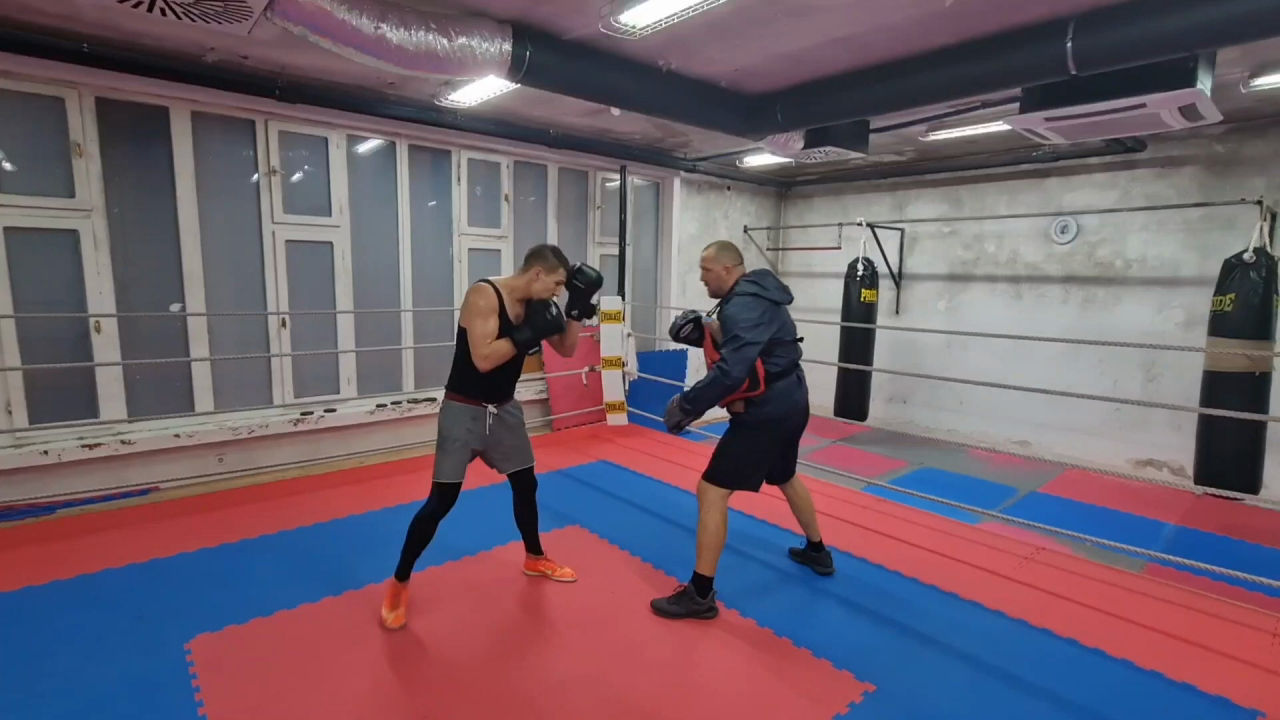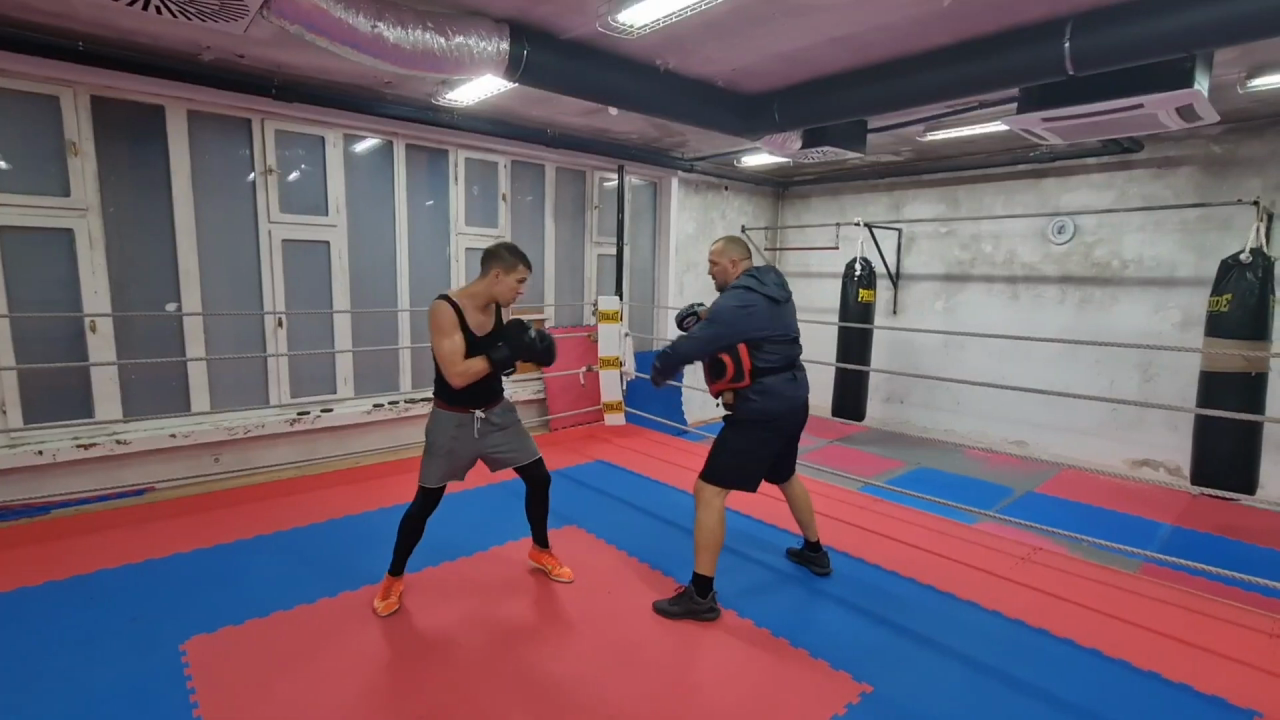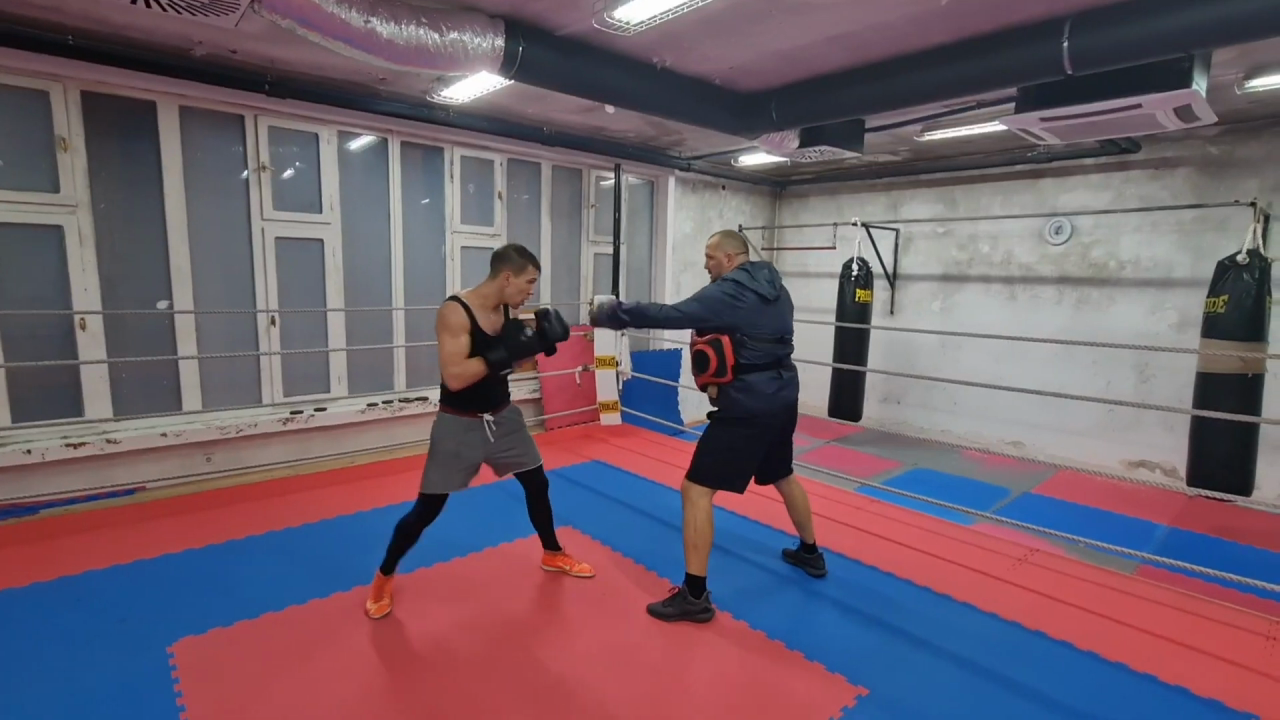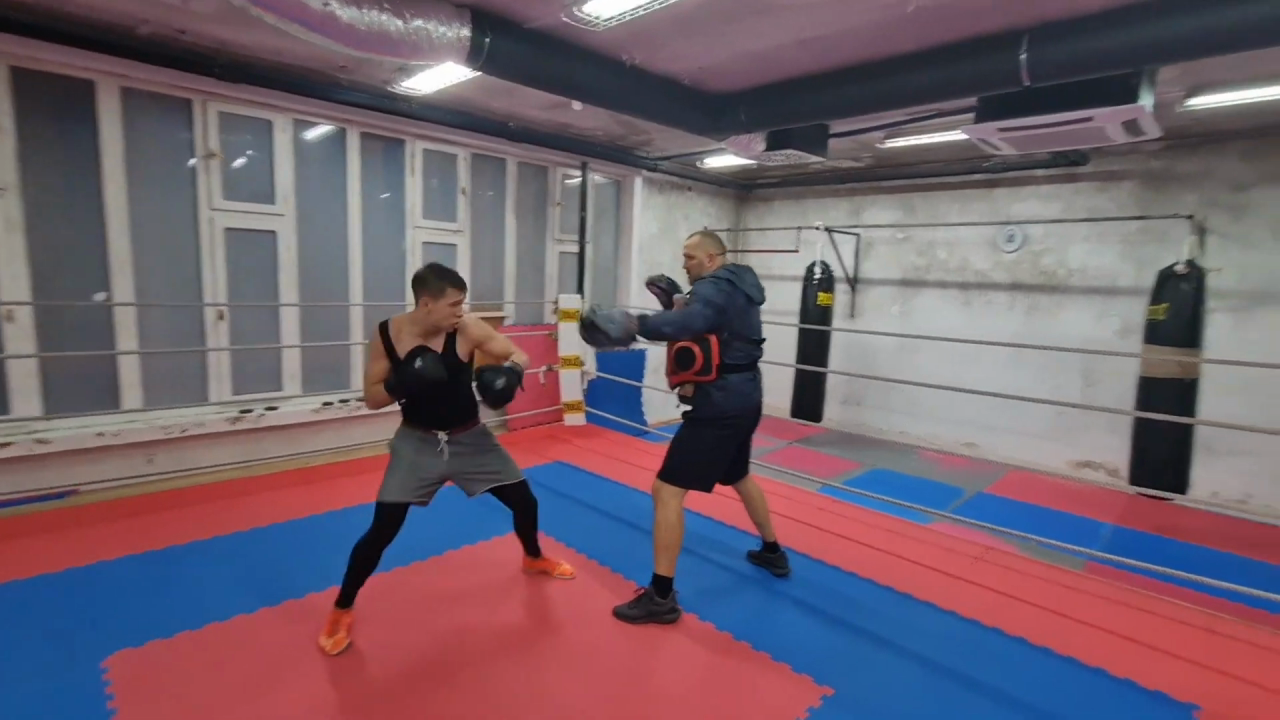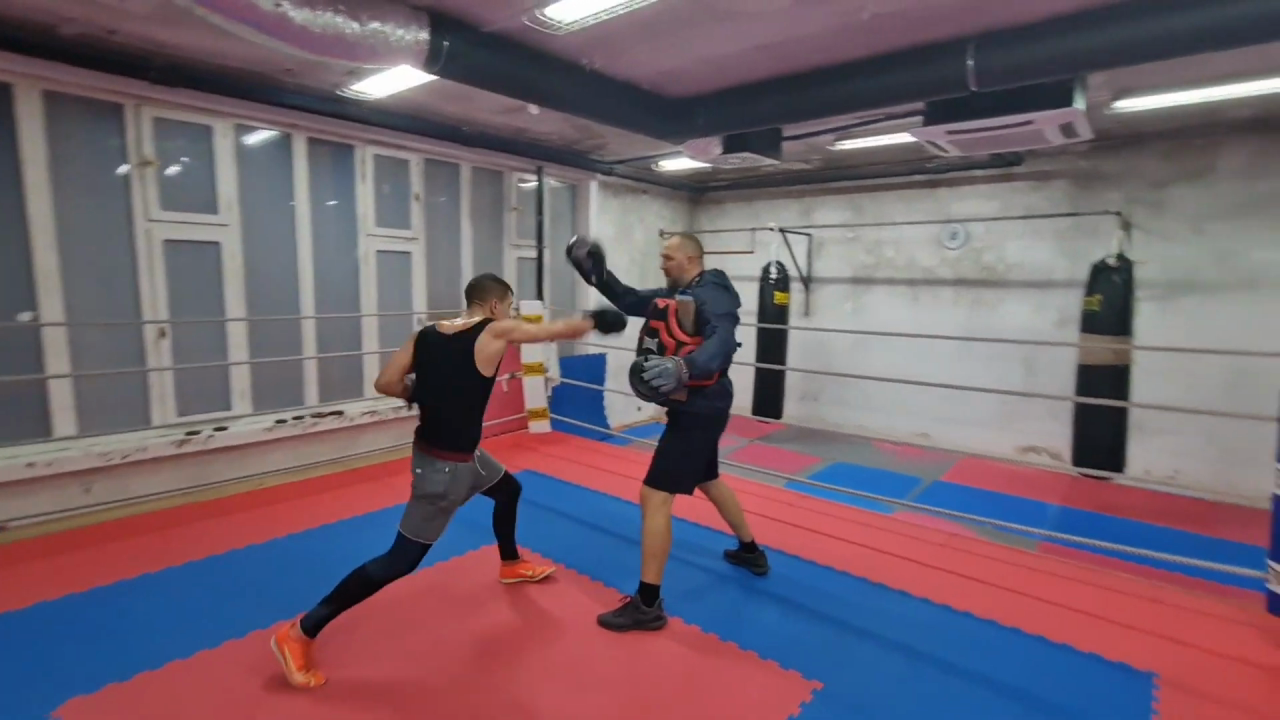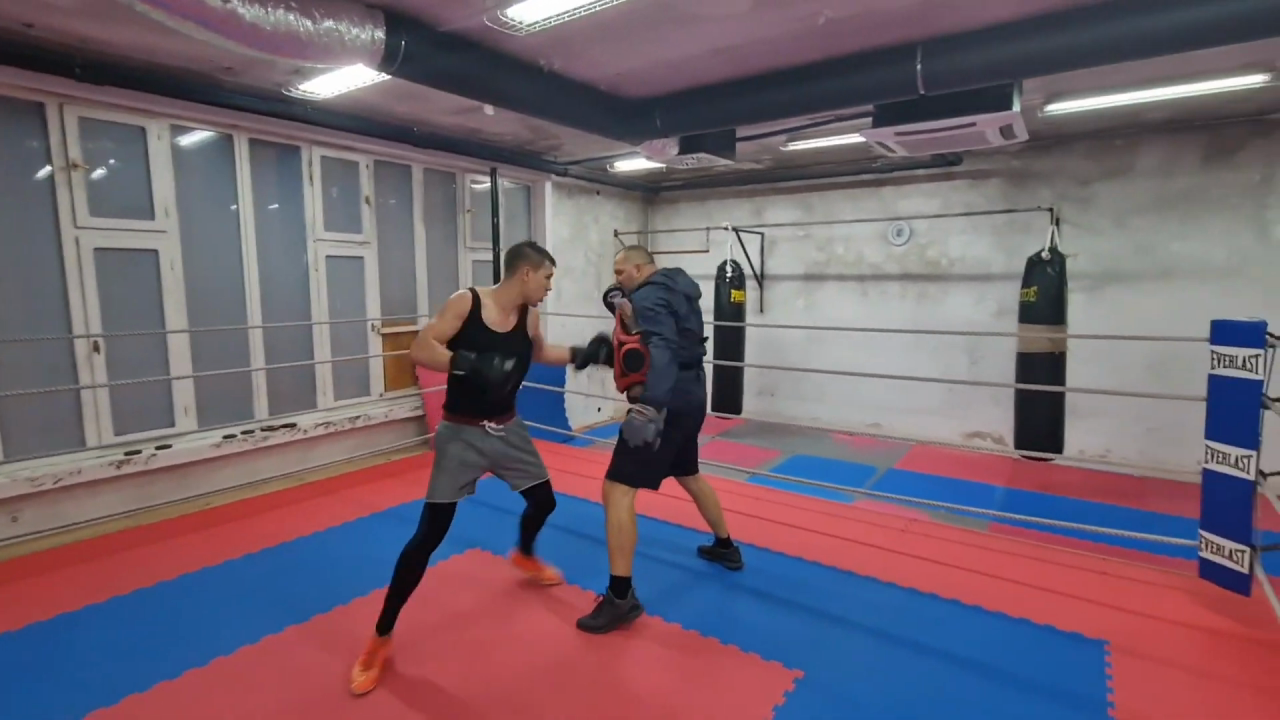
dt=0.3s
person 1, frame 1
left shoulder: (533, 304)
right shoulder: (483, 295)
left elbow: (567, 349)
right elbow: (483, 358)
left wrist: (578, 306)
right wrist: (529, 333)
left hip: (504, 409)
right hip: (464, 410)
left knee: (526, 484)
right knee: (442, 500)
left ankle: (534, 558)
right ankle: (400, 582)
person 1, frame 2
left shoulder: (499, 308)
right shoulder: (445, 310)
right elbow: (455, 376)
left wrist: (527, 349)
right wrist: (505, 352)
left hip: (497, 412)
right hip: (453, 419)
left knee: (539, 476)
right knee: (426, 502)
left ankle: (541, 551)
right ankle: (394, 578)
person 1, frame 3
left shoulder: (507, 308)
right shoulder: (454, 312)
right elbow: (454, 378)
left wrist: (543, 338)
right wrist: (504, 352)
left hip: (503, 416)
right hip: (459, 423)
left knee: (538, 484)
right knee: (427, 508)
left ankle: (553, 554)
right ankle: (384, 577)
person 1, frame 4
left shoulder: (470, 328)
right shoulder: (387, 334)
left elbow: (517, 354)
right elbow: (371, 396)
left wrist: (509, 372)
right wrist: (400, 382)
left hip: (470, 435)
right hip: (419, 439)
left knee: (523, 500)
right knee: (383, 531)
left ankle: (535, 558)
right ankle: (342, 608)
person 1, frame 5
left shoulder: (427, 335)
right shoulder: (496, 331)
left elbow: (386, 382)
right elbow: (557, 330)
right wrist: (597, 320)
left hip: (459, 456)
right hip: (447, 463)
left knee: (509, 490)
right knee: (403, 558)
left ankle: (510, 564)
right ankle: (300, 633)
person 1, frame 6
left shoulder: (525, 314)
right shoulder: (465, 302)
left elbow: (538, 354)
right elbow: (419, 350)
left wrist: (582, 353)
right wrist: (465, 364)
left hip: (507, 426)
right hip: (463, 432)
left knee: (543, 498)
right knee: (431, 533)
left ankle: (524, 556)
right ankle: (380, 640)
person 2, frame 1
left shoulder: (744, 307)
right shoulder: (754, 297)
left elbow: (731, 370)
left wrist: (686, 404)
right wrist: (702, 332)
left hip: (764, 412)
right hip: (789, 404)
left knee: (711, 491)
right knee: (785, 478)
left ankle: (700, 594)
right ankle: (817, 551)
person 2, frame 2
left shoulder: (738, 300)
right shoulder: (775, 294)
left elbow: (695, 343)
left wrist: (662, 365)
right wrist: (704, 321)
left hip: (760, 410)
right hip: (792, 402)
left knee: (709, 491)
right knee: (785, 477)
left ankle: (701, 595)
right ankle: (814, 551)
person 2, frame 3
left shoulder: (727, 293)
right shoulder: (776, 291)
left elbow: (671, 314)
left wrist: (616, 311)
right wrist: (711, 325)
left hip: (746, 408)
right hip: (782, 400)
left knee: (696, 491)
right knee: (782, 476)
left ankle: (695, 595)
right ankle: (810, 553)
person 2, frame 4
left shoulder: (714, 290)
right shoulder: (734, 292)
left elbow: (684, 324)
left wrist: (631, 323)
right wrist: (674, 298)
left hip: (717, 407)
right hip: (741, 401)
left knee: (667, 490)
right knee: (737, 477)
left ankle: (661, 596)
right ankle: (773, 554)
person 2, frame 5
left shoulder: (711, 297)
right shoulder: (675, 295)
left elbow: (720, 345)
right elbow: (631, 301)
left wrist: (681, 368)
right wrist: (597, 273)
left hip: (699, 409)
right hip: (698, 407)
left knee: (655, 496)
right knee: (708, 479)
left ankle: (647, 604)
right ankle: (751, 552)
person 2, frame 6
left shoulder: (648, 297)
right shoulder: (675, 293)
left elbow: (664, 350)
left wrist: (649, 407)
right wrist: (625, 313)
left hip: (668, 404)
right hip: (688, 399)
left knee: (617, 490)
right knee: (688, 475)
left ankle: (621, 598)
right ankle: (726, 547)
